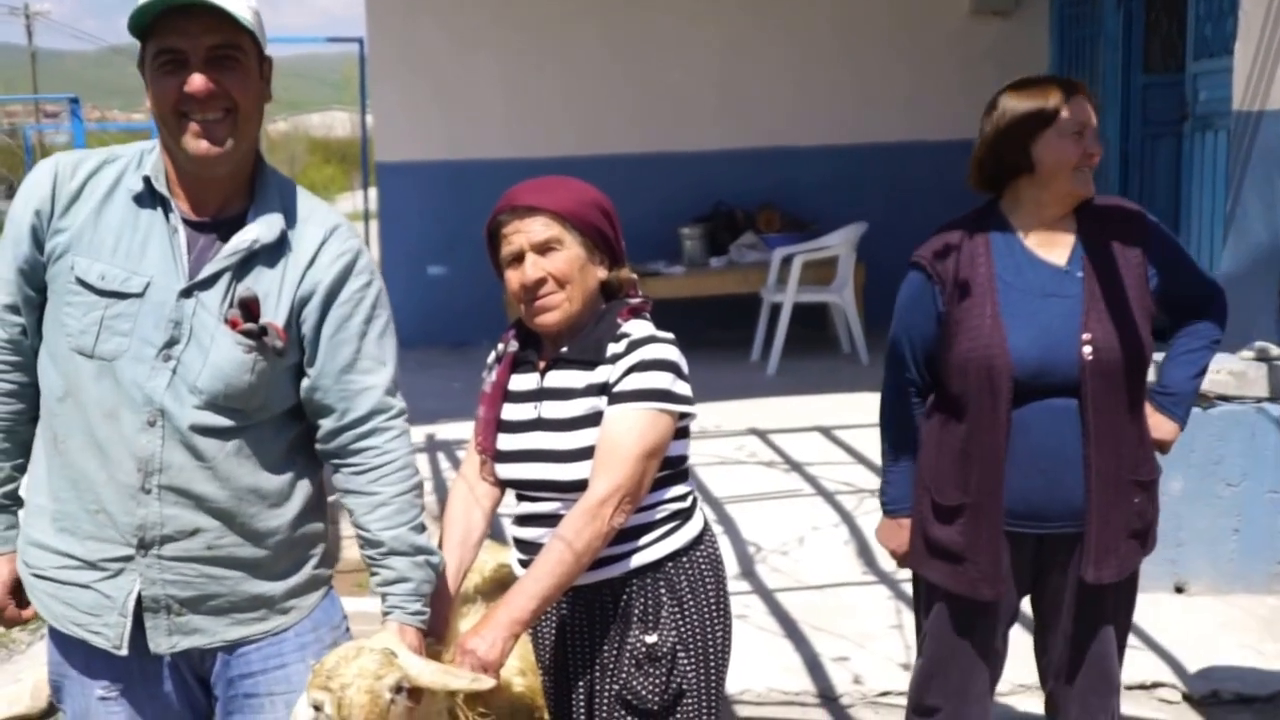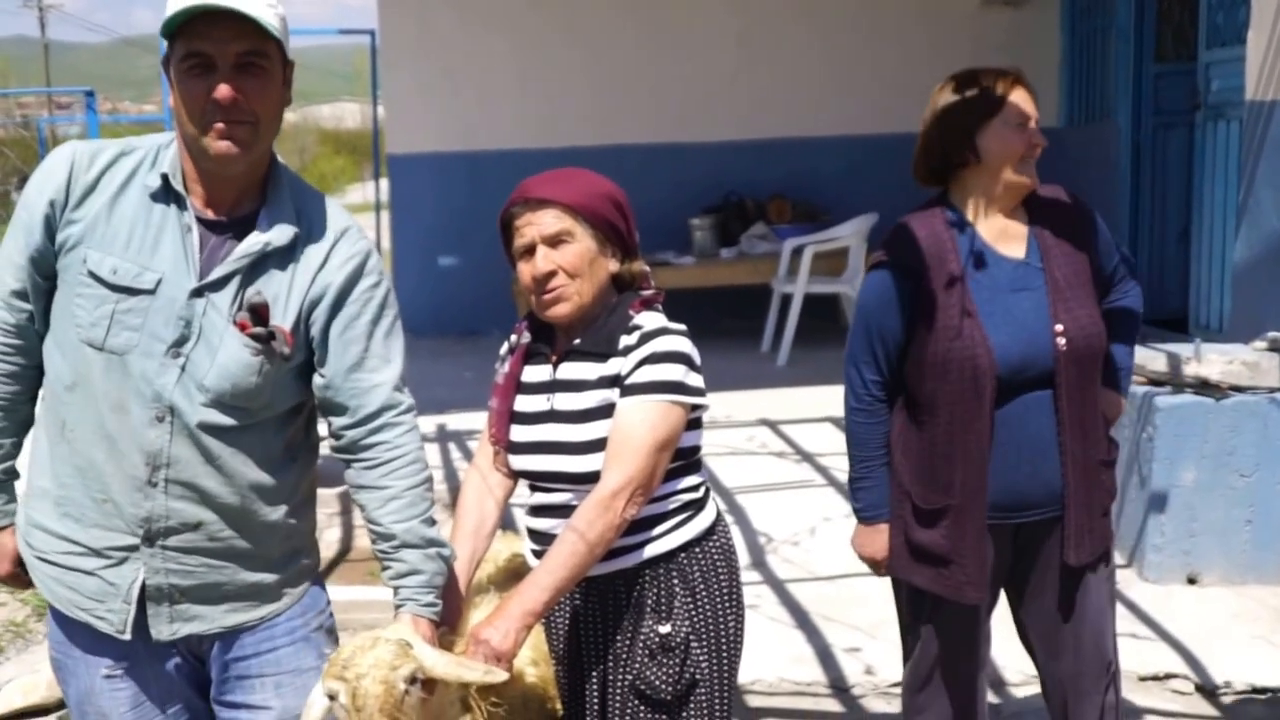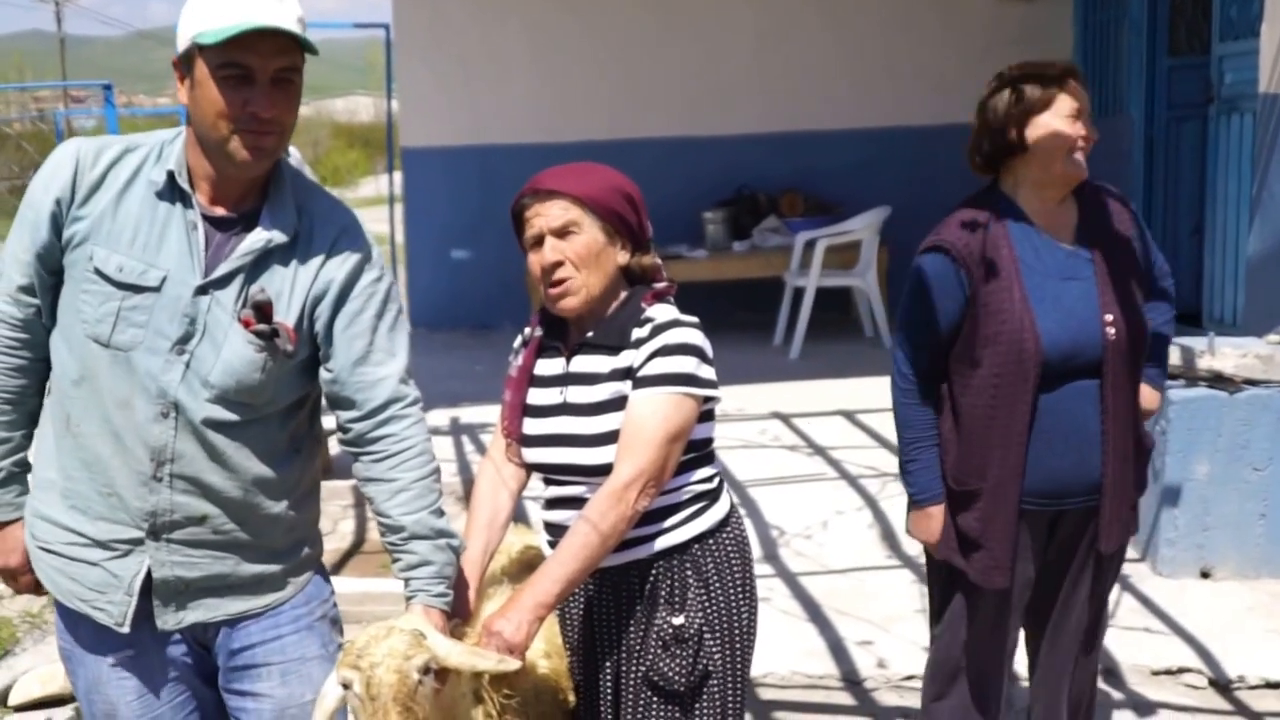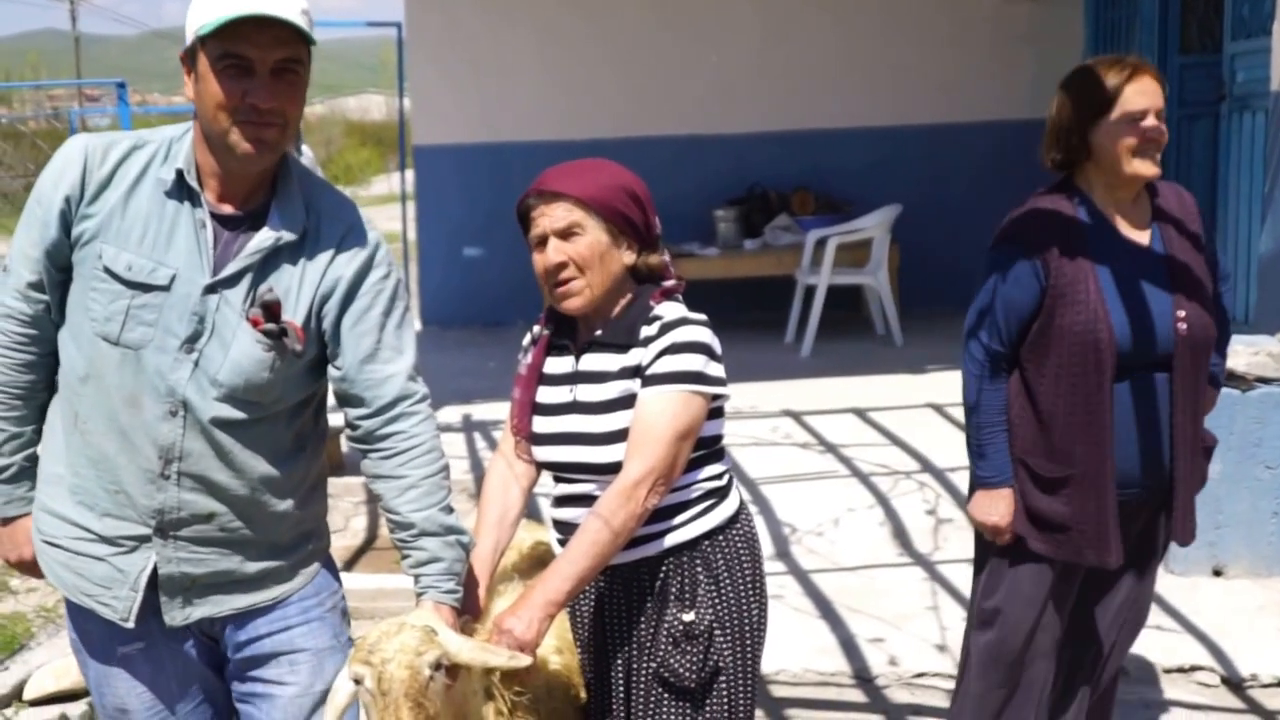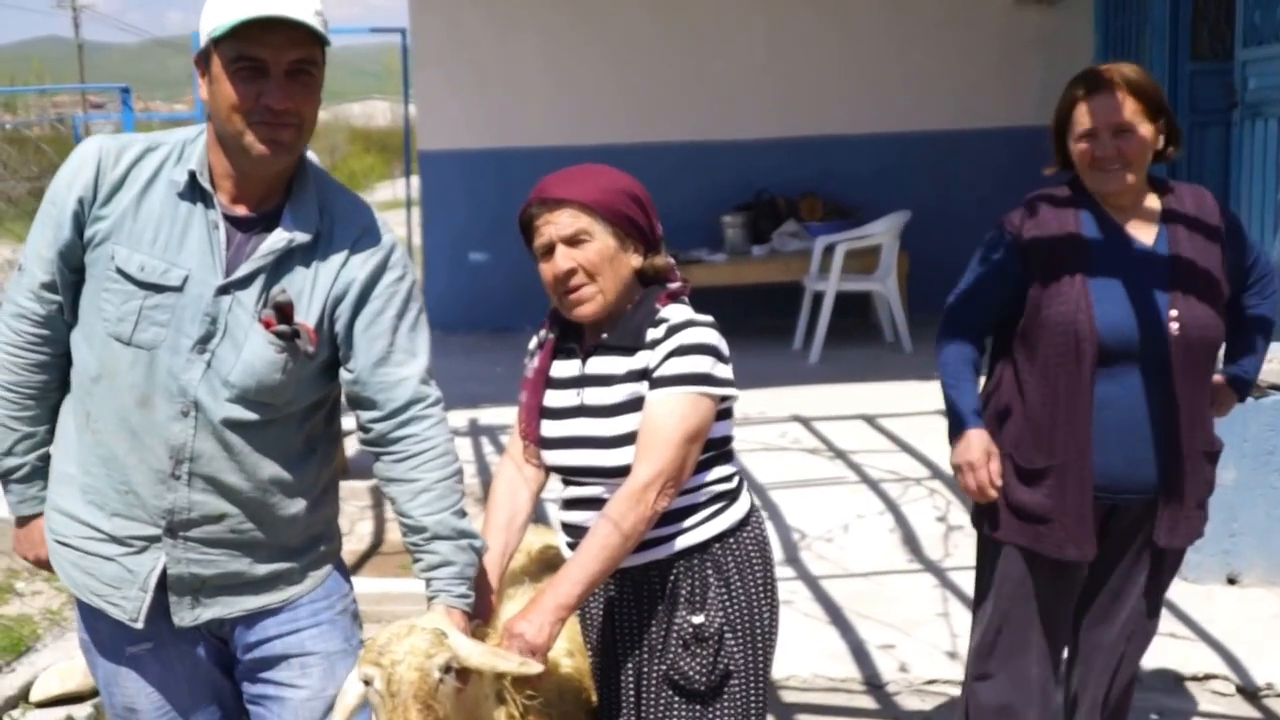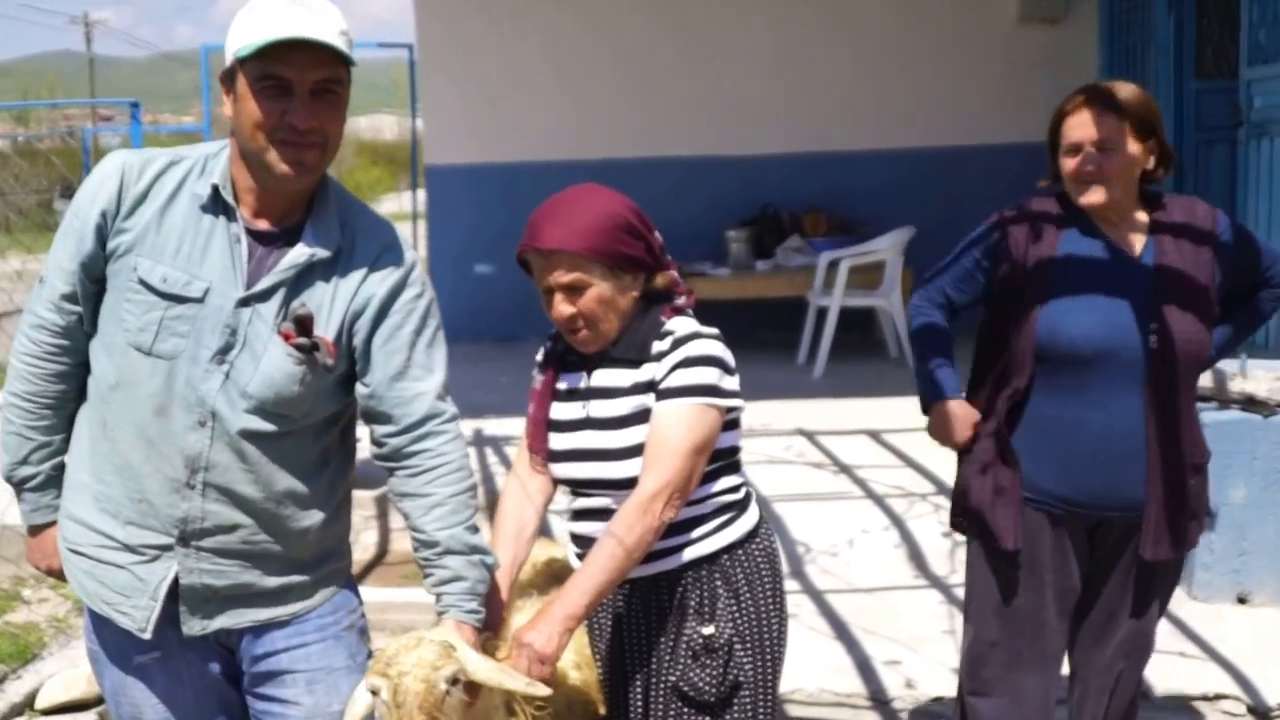
dt=0.5s
person 1, frame 1
left shoulder: (321, 248)
right shoulder: (61, 194)
left elbow: (367, 440)
left wrist: (406, 609)
left hip: (273, 616)
right hip: (95, 612)
person 1, frame 2
left shoulder: (332, 249)
right shoulder: (76, 184)
left elbow: (378, 432)
left wrist: (420, 599)
left hip: (266, 604)
right hip: (94, 592)
person 1, frame 3
left shoulder: (333, 242)
right shoulder: (81, 179)
left elbow: (384, 424)
left wrist: (429, 591)
left hip: (270, 591)
right hip: (101, 581)
person 1, frame 4
left shoulder: (342, 243)
right shoulder: (89, 175)
left elbow: (393, 419)
left wrist: (440, 586)
left hip: (280, 585)
right hip: (111, 574)
person 1, frame 5
left shoulder: (357, 245)
right shoulder: (105, 176)
left elbow: (406, 423)
left wrist: (452, 592)
left hip: (291, 587)
right hip: (123, 575)
person 1, frame 6
left shoulder: (376, 262)
right shoulder: (127, 190)
left elbow: (421, 438)
left wrist: (462, 605)
left hip: (298, 601)
right hip: (132, 585)
person 2, frame 1
left shoulder: (1128, 236)
right shoulder: (951, 258)
left elbow: (1205, 306)
right elbow: (906, 390)
left wrist: (1171, 402)
right wrist: (898, 505)
left hip: (1097, 523)
right hip: (973, 524)
person 2, frame 2
left shoulder: (1070, 222)
right shoulder: (914, 255)
left elbow: (1121, 289)
right elbow: (868, 389)
left wrist: (1112, 381)
right wrist: (873, 512)
left hip: (1066, 509)
right hip: (952, 516)
person 2, frame 3
left shoulder: (1112, 215)
right shoulder: (964, 243)
left elbow: (1157, 293)
right elbow: (913, 371)
left wrist: (1150, 377)
right wrist: (925, 492)
left hip: (1097, 495)
right hip: (992, 499)
left knee: (1072, 655)
right knee: (970, 666)
person 2, frame 4
left shoulder: (1181, 212)
right shoulder: (1040, 231)
left elbow: (1217, 294)
right elbow: (985, 354)
left wrist: (1208, 382)
right wrist: (992, 479)
left hip: (1149, 492)
right hip: (1048, 487)
left knee: (1102, 649)
right knee: (1010, 659)
person 2, frame 5
left shoulder: (1202, 217)
right shoulder: (1035, 227)
right elbow: (959, 327)
right wrist: (967, 425)
left hip: (1156, 495)
right hip: (1045, 488)
left knee: (1116, 654)
right knee: (1015, 663)
person 2, frame 6
left shoulder: (1199, 233)
right shoulder: (1019, 235)
right elbow: (930, 307)
left wrist: (1203, 353)
right wrist: (942, 397)
left hip: (1148, 507)
right hip: (1032, 503)
person 3, frame 1
left shoulder: (643, 354)
right shoulder: (508, 357)
left elbow: (608, 503)
right elbow: (476, 483)
left wrist: (503, 622)
right wrist: (438, 601)
left hip: (650, 598)
right hip: (552, 601)
person 3, frame 2
left shoulder: (657, 345)
right shoulder: (521, 348)
left elbow: (620, 496)
right elbow: (488, 471)
left wrist: (516, 614)
right wrist: (451, 590)
left hip: (664, 588)
right hip: (566, 591)
person 3, frame 3
left shoulder: (668, 338)
right shoulder: (535, 341)
left elbow: (632, 487)
right elbow: (503, 463)
left wrist: (528, 605)
right wrist: (466, 580)
left hip: (677, 582)
right hip: (580, 583)
person 3, frame 4
left shoulder: (678, 335)
right shoulder: (543, 340)
left elbow: (642, 484)
right elbow: (513, 460)
left wrist: (540, 602)
right wrist: (476, 578)
left hip: (688, 577)
right hip: (592, 579)
person 3, frame 5
left shoulder: (684, 338)
right shoulder: (549, 344)
left elbow: (650, 488)
right elbow: (520, 465)
left wrist: (550, 607)
right wrist: (484, 582)
left hip: (698, 580)
right hip: (600, 583)
person 3, frame 6
left shoulder: (690, 351)
right shoulder: (557, 356)
left elbow: (658, 499)
right elbow: (528, 476)
left wrist: (558, 616)
right wrist: (493, 594)
left hip: (707, 588)
right hip: (609, 591)
